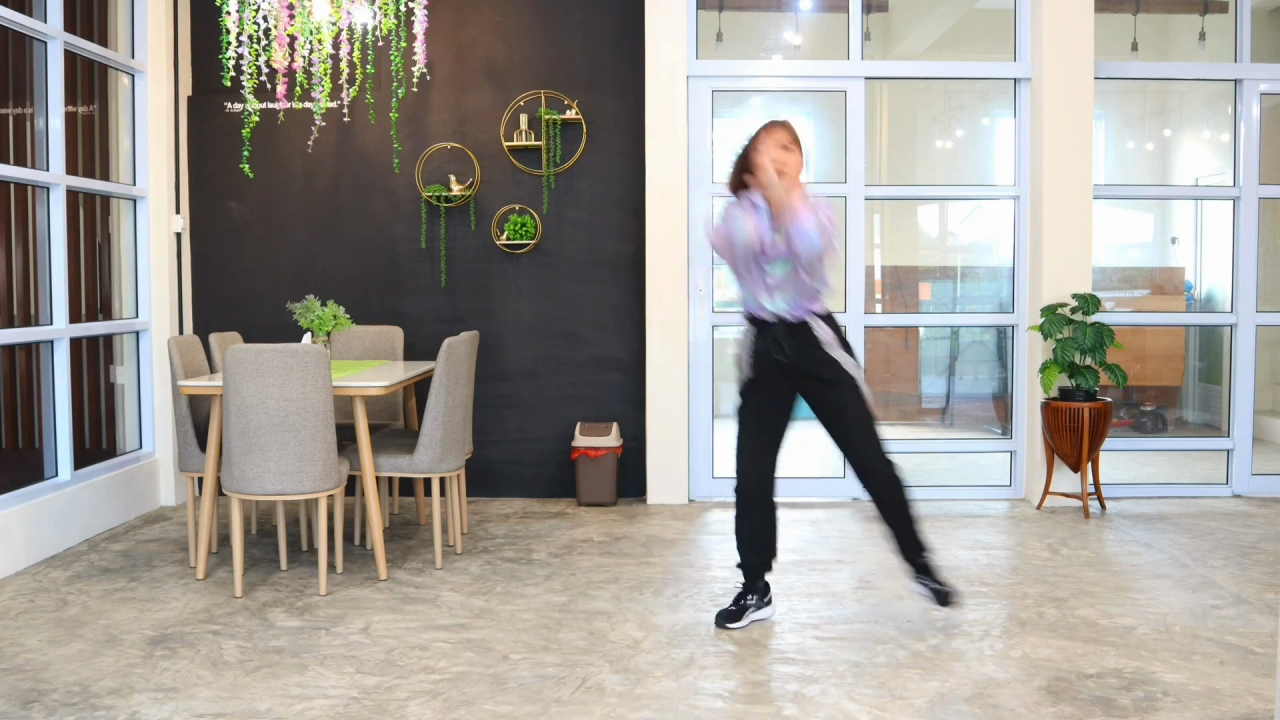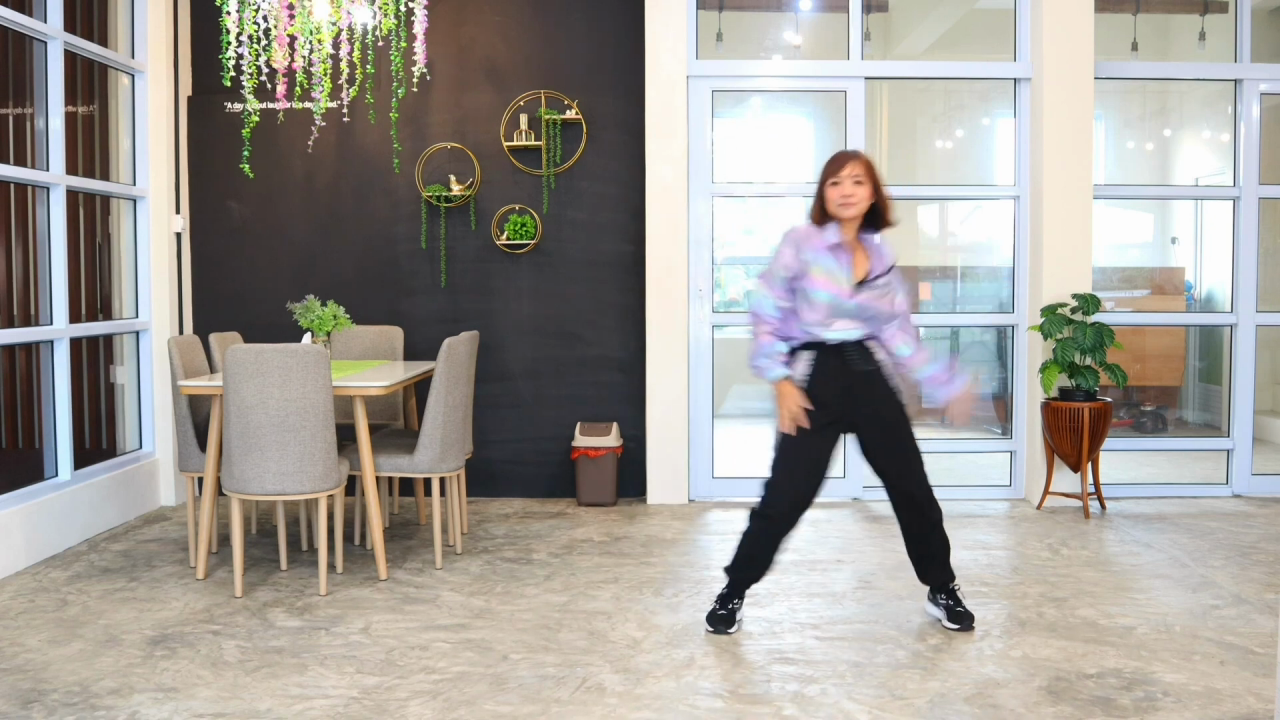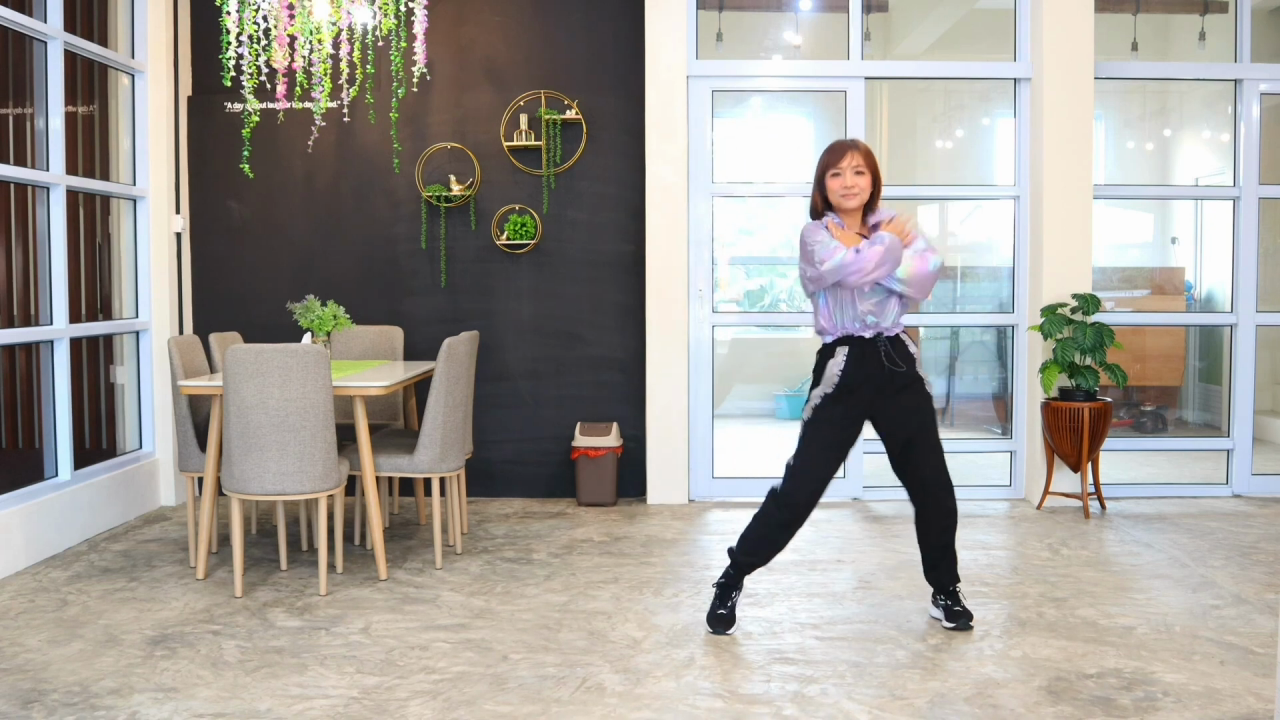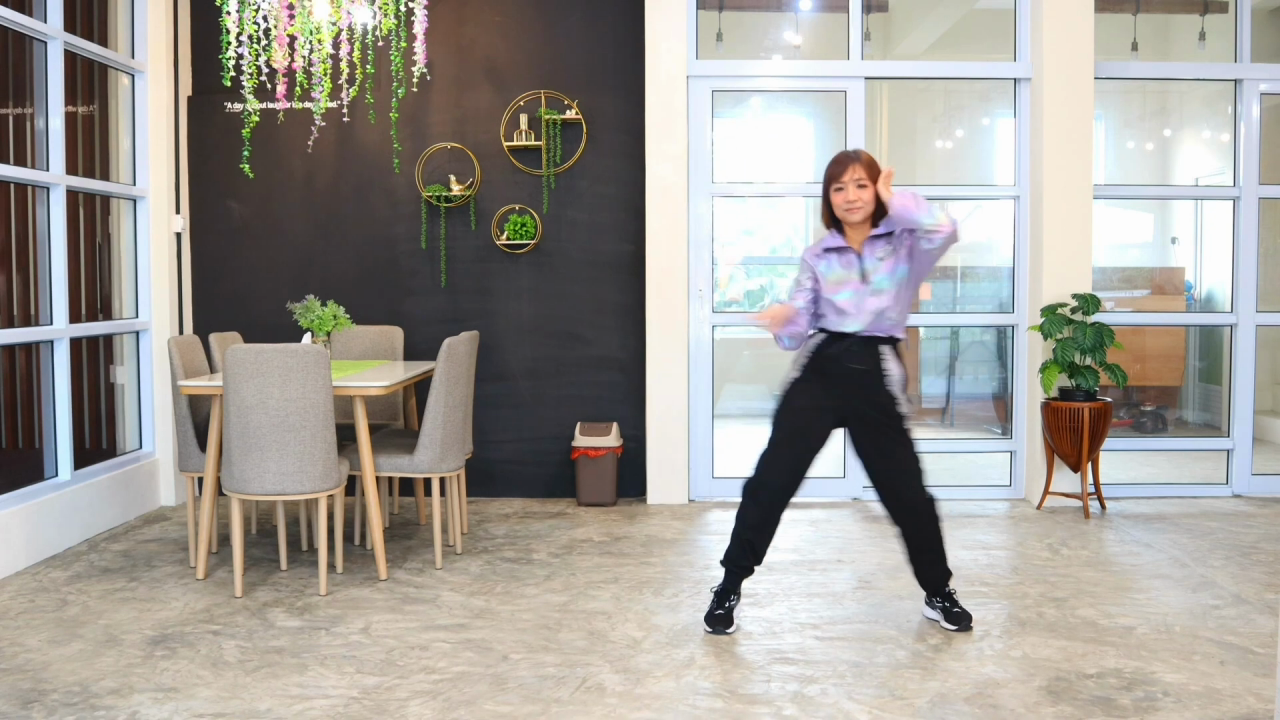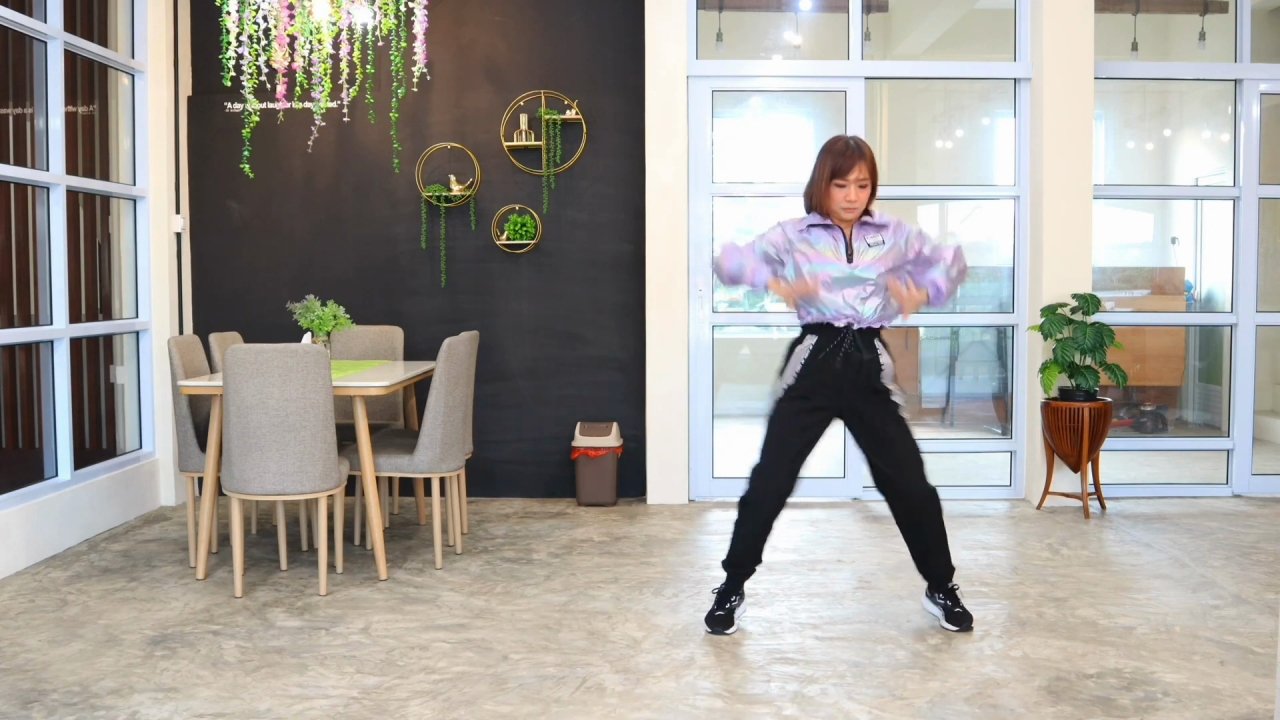
dt=0.7s
person 1, frame 1
left shoulder: (814, 213)
right shoulder: (738, 212)
left elbow: (816, 249)
right elbow: (733, 244)
left wrist: (792, 203)
right wrist: (777, 208)
left hip: (817, 346)
right hip: (766, 350)
left knee: (872, 463)
right knee: (752, 476)
left ankle: (920, 567)
right ankle: (755, 590)
person 1, frame 2
left shoulder: (884, 258)
right shoulder: (800, 244)
left elbow: (897, 332)
right elbow: (766, 314)
left wrist: (946, 382)
right wrist: (782, 380)
left hip: (869, 380)
right hip: (811, 380)
left knee: (913, 489)
right knee: (788, 497)
left ankle: (941, 589)
right ankle: (734, 591)
person 1, frame 3
left shoulder: (891, 226)
right shoulder: (815, 236)
left elbow: (923, 278)
right elbow: (860, 270)
left wrist: (861, 251)
right wrist: (889, 244)
left hip: (899, 365)
right hip: (845, 369)
left knee: (933, 484)
right knee: (801, 486)
left ankle: (945, 591)
right ankle: (732, 580)
person 1, frame 4
left shoulder: (904, 243)
right shoulder: (818, 258)
left elbow: (944, 228)
right elbow: (795, 332)
left wrist: (894, 202)
right wrist: (781, 321)
left hip: (878, 374)
right hip: (821, 371)
left knee: (907, 494)
right knee: (770, 482)
left ankle: (938, 592)
right ankle: (730, 586)
person 1, frame 5
left shoulder: (892, 234)
right shoulder: (794, 235)
left elbow: (951, 261)
right elbow: (728, 263)
left wrist: (922, 291)
right wrist: (775, 283)
left hip: (867, 370)
right hip: (813, 367)
left knee: (911, 487)
right knee: (768, 486)
left ankle: (941, 587)
right ankle: (732, 589)
